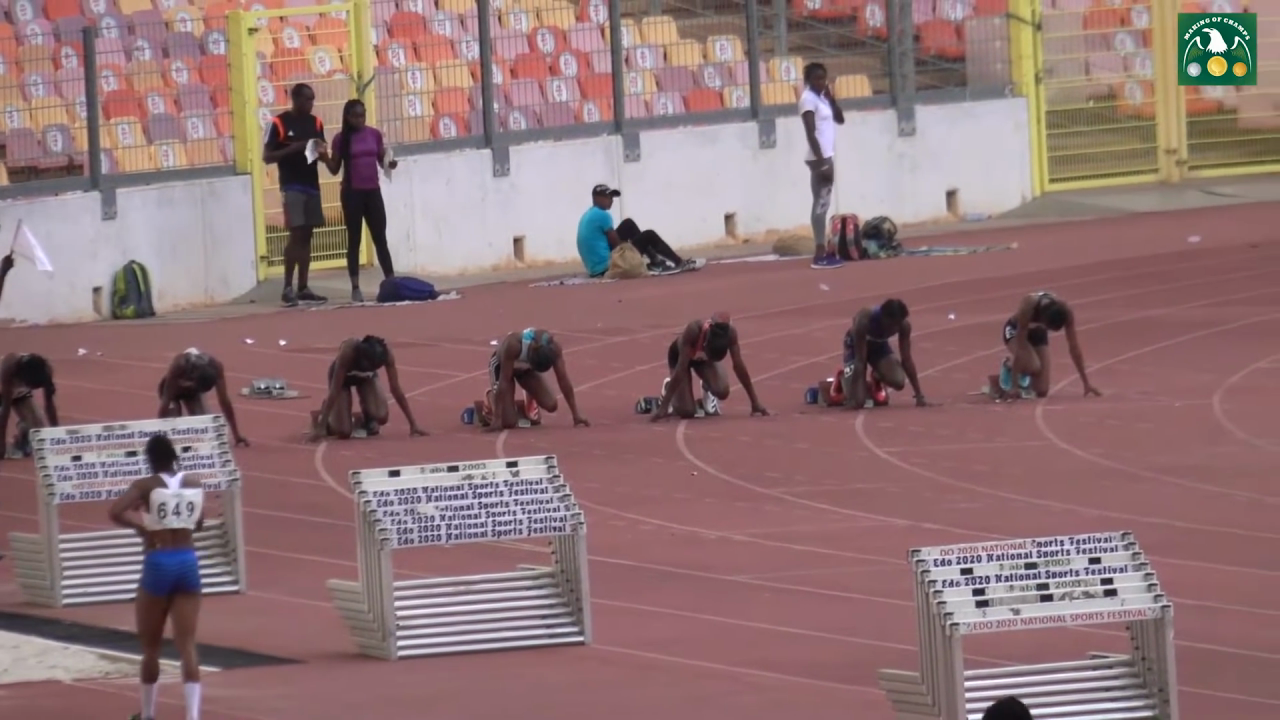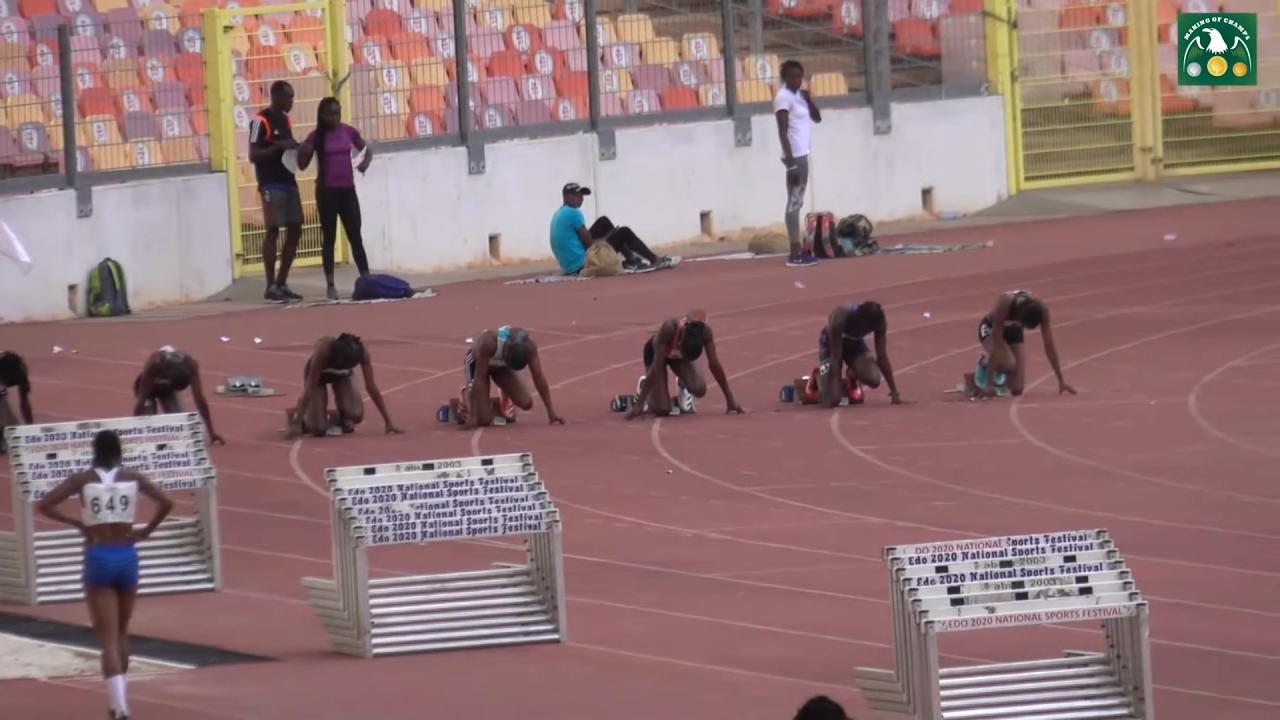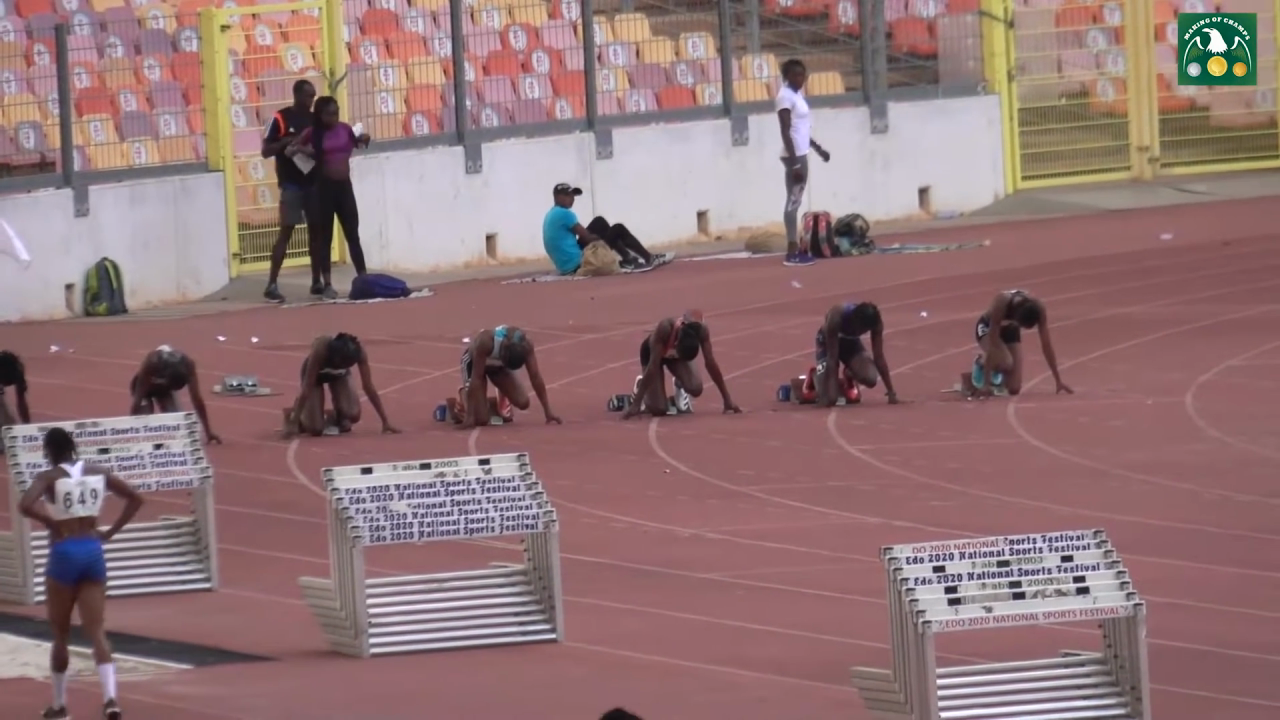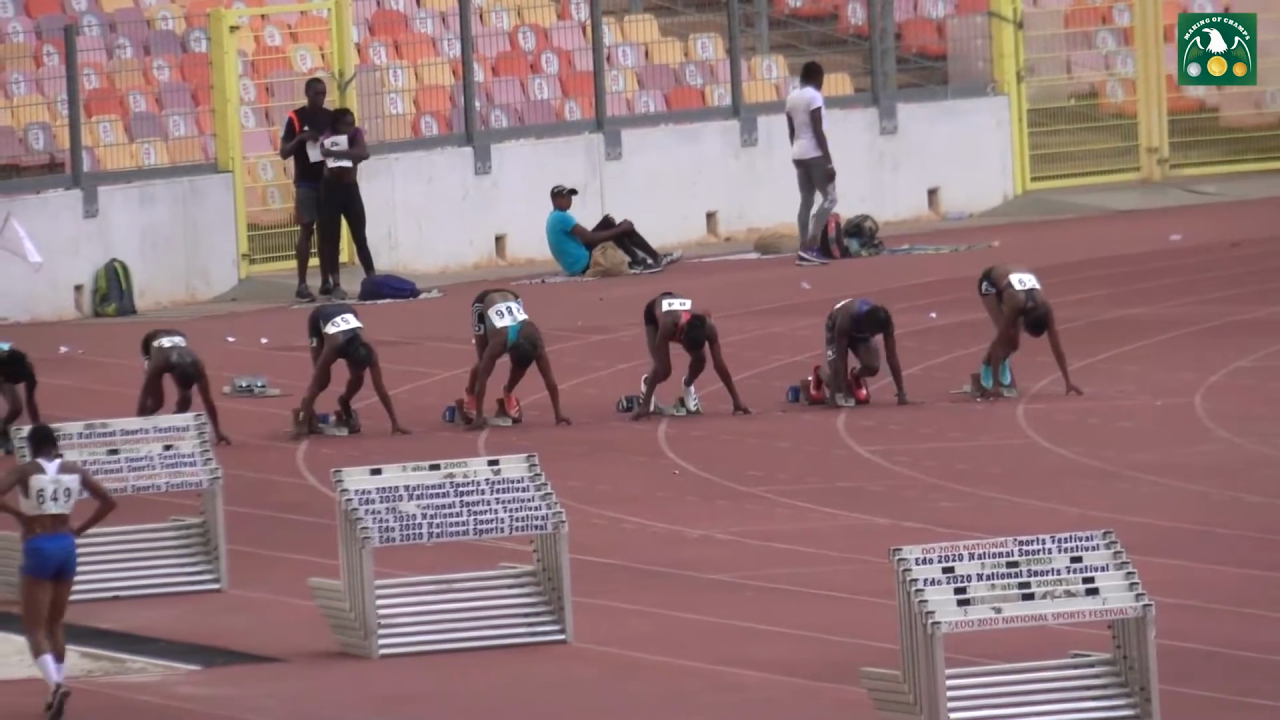
dt=0.7s
person 1, frame 1
left shoulder: (146, 485)
right shoulder: (195, 484)
left elbow: (114, 513)
left wrist: (140, 526)
left hip: (157, 565)
right hip: (188, 564)
left knee: (151, 648)
right knee: (187, 646)
person 1, frame 2
left shoulder: (81, 480)
right shoulder: (133, 478)
left elbow: (44, 505)
right elbow: (165, 502)
left wrist: (78, 523)
right wrist: (147, 531)
left hip: (98, 560)
right hip: (126, 557)
left knee: (108, 641)
right knee: (120, 634)
person 1, frame 3
left shoulder: (49, 477)
right shoulder: (98, 472)
left elbow: (25, 506)
right elbow: (136, 499)
left wrist: (47, 521)
right wrist: (111, 531)
left hip: (64, 555)
right hip: (93, 552)
left knee: (61, 635)
right knee: (96, 632)
person 1, frame 4
left shoulder: (24, 470)
right shoulder: (75, 471)
right elbow: (109, 502)
right wrist: (80, 529)
left hip: (38, 550)
right hip: (66, 547)
left knee: (35, 628)
right knee: (55, 625)
left ankle: (56, 683)
right ankle: (55, 694)
person 2, frame 1
left shoulder: (316, 122)
right shoulder: (279, 123)
left elbow: (323, 157)
right elbow: (267, 157)
left wrist: (322, 151)
right wrist: (291, 149)
left hip: (312, 186)
right hip: (291, 187)
left knee: (306, 236)
right knee: (296, 234)
left ankle: (303, 288)
right ankle: (288, 288)
person 2, frame 2
left shoulder: (285, 119)
right shoulder: (260, 120)
right elbow: (253, 156)
left wrist: (298, 149)
right wrist: (279, 146)
left hip: (289, 183)
right hip: (271, 185)
left knee: (295, 232)
right knee: (273, 232)
left ankle: (282, 284)
right ankle: (271, 286)
person 2, frame 3
left shoulder: (313, 118)
right shoulder: (280, 119)
right elbow: (265, 151)
right wrist: (287, 141)
left hip: (313, 182)
right hip: (290, 184)
right knee: (286, 231)
left ankle: (317, 281)
right ankle: (271, 285)
person 2, frame 4
left shoulder: (331, 117)
right shoulder: (295, 118)
right elbow: (283, 153)
right wrist: (301, 138)
right hip: (305, 183)
right knee: (306, 230)
left ankle: (326, 282)
right ankle: (301, 285)
person 3, frame 1
left shoulder: (821, 98)
right shoulder: (808, 99)
left elbow: (840, 119)
right elbow: (811, 135)
left wrist: (831, 99)
right wrist: (822, 164)
left hip: (824, 157)
right hip: (819, 158)
left knee: (820, 203)
right knee: (822, 203)
left ankle: (823, 250)
right ankle: (819, 255)
person 3, frame 2
left shoulder: (798, 95)
right shoulder: (783, 97)
left elbow: (817, 118)
right elbow: (783, 133)
left wrist: (808, 99)
right wrist: (791, 164)
left hip: (801, 155)
right hip: (794, 157)
left knee: (797, 202)
right knee: (794, 202)
left ankle: (798, 248)
right ankle: (794, 253)
person 3, frame 3
left shoulder: (797, 95)
right shoulder: (785, 96)
right elbow: (785, 132)
left wrist: (818, 148)
right wrist: (795, 163)
left hip: (800, 155)
right hip: (794, 156)
left knee: (795, 201)
right knee: (794, 201)
left ankle: (795, 247)
right ankle: (793, 252)
person 3, frame 4
left shoulder: (791, 97)
right shoulder: (814, 96)
right elbow: (818, 131)
right wrist: (829, 162)
left hip: (798, 155)
right hip: (814, 155)
left knee: (806, 201)
right knee: (830, 198)
left ankle: (804, 248)
right ankle: (811, 246)
person 4, frame 1
left shoulder: (374, 134)
right shoulder: (341, 138)
left elbow: (382, 160)
right elbow: (335, 169)
left wrist: (390, 164)
left hip: (373, 191)
right hip: (352, 193)
left knee: (380, 239)
right knee: (354, 240)
right ankle: (355, 288)
person 4, frame 2
left shoulder: (349, 131)
right shoulder: (315, 136)
left elbow: (367, 150)
right elbow: (302, 165)
left wrist: (365, 162)
right wrist: (303, 152)
left hip: (348, 189)
right hip: (326, 191)
left knee: (355, 237)
right knee: (329, 238)
right ankle: (330, 285)
person 4, frame 3
left shoulder: (345, 128)
right shoulder: (312, 132)
left elbow: (358, 143)
right elbow: (288, 151)
left wrist: (363, 140)
right wrist: (301, 149)
left hip: (344, 185)
right hip: (324, 186)
left knee: (353, 235)
right knee: (325, 237)
right ankle: (327, 284)
person 4, frame 4
left shoulder: (356, 133)
right shoulder: (329, 140)
left elbow: (364, 153)
right elbow: (331, 167)
left wrist: (339, 152)
left hip: (351, 188)
right hip: (331, 190)
left knee: (360, 237)
right knee: (332, 239)
right ankle: (336, 285)
